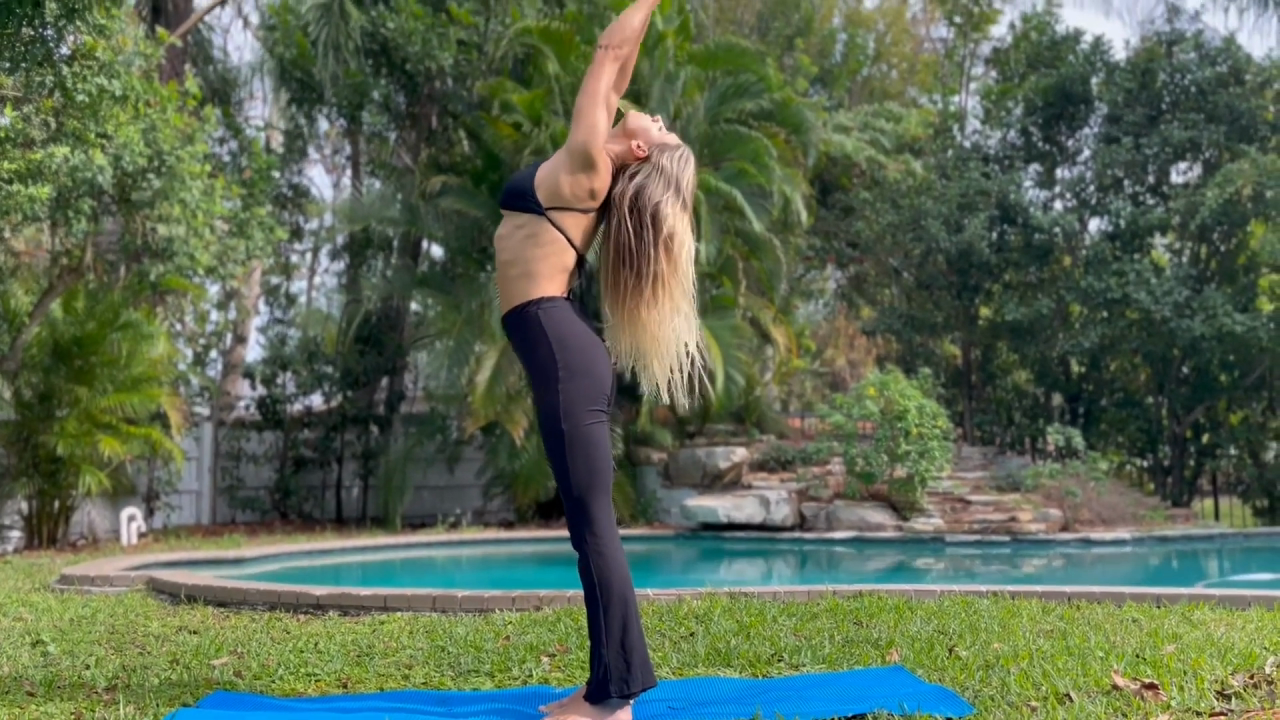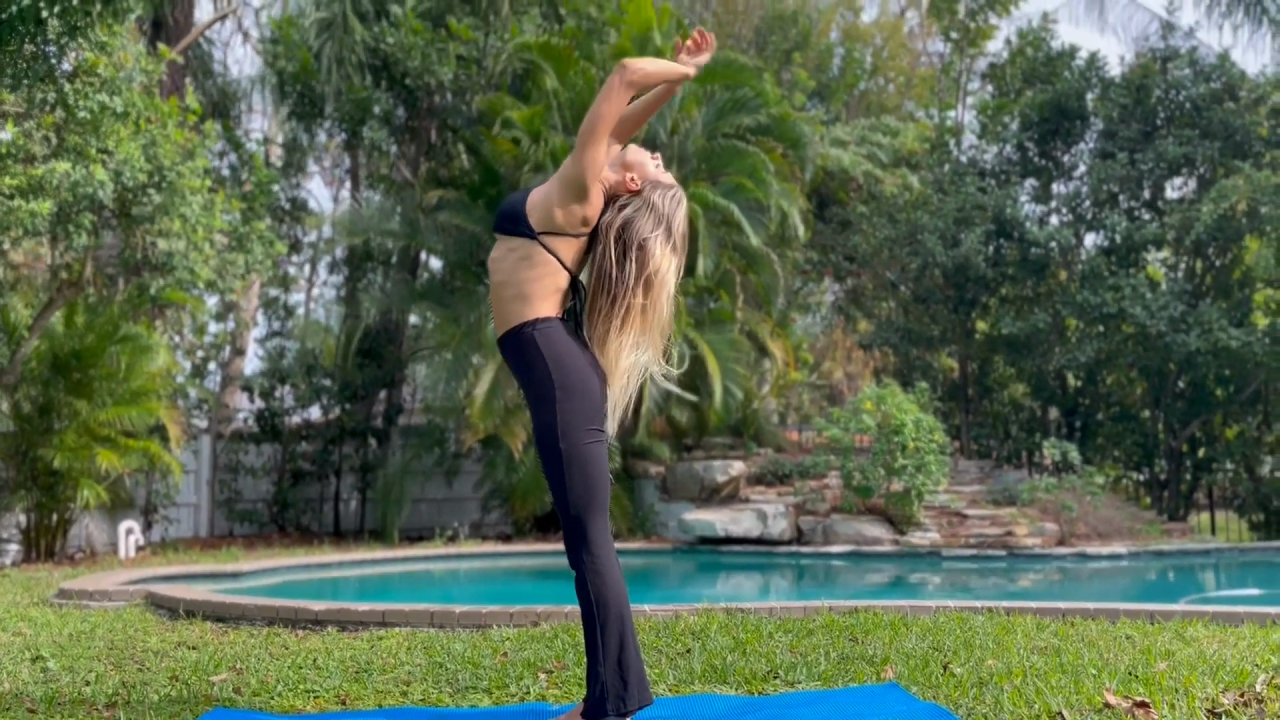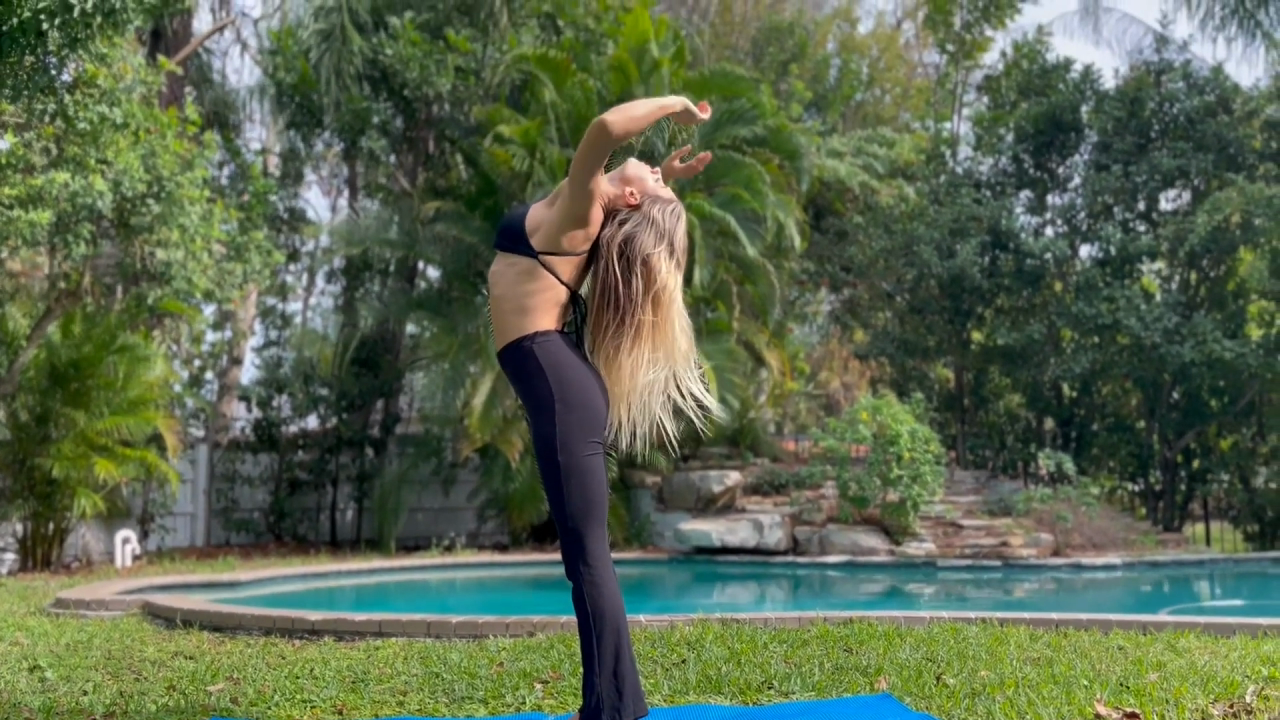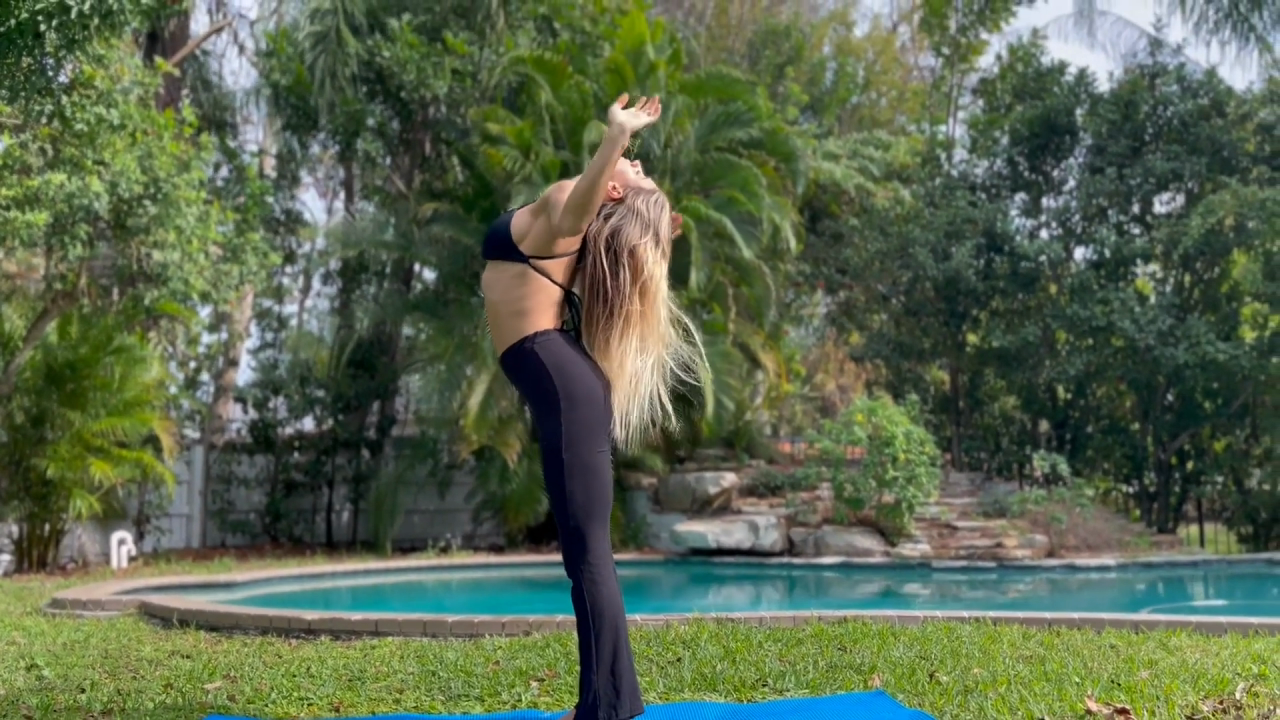
dt=0.5s
person 1, frame 1
left shoulder: (587, 162)
right shoulder: (592, 171)
right elbow: (613, 73)
left hip: (559, 350)
right hip: (563, 351)
left knee: (592, 523)
right knee: (590, 523)
person 1, frame 2
left shoulder: (580, 191)
right shoulder: (588, 195)
left elbow: (623, 76)
right elbow: (615, 128)
left wrist: (680, 71)
right wrist: (678, 75)
left hip: (556, 371)
right hip: (558, 372)
left knee: (589, 540)
right knee: (587, 540)
person 1, frame 3
left shoulder: (583, 206)
right shoulder: (592, 212)
left elbow: (606, 127)
left wrist: (673, 105)
right wrist: (668, 179)
left hip: (557, 386)
right hip: (559, 386)
left knee: (586, 552)
right knee: (584, 551)
person 1, frame 4
left shoulder: (560, 198)
right shoulder: (562, 220)
left elbow: (573, 220)
left wrist: (616, 136)
left hip: (565, 390)
right hip: (567, 390)
left knee: (587, 554)
right knee: (585, 552)
